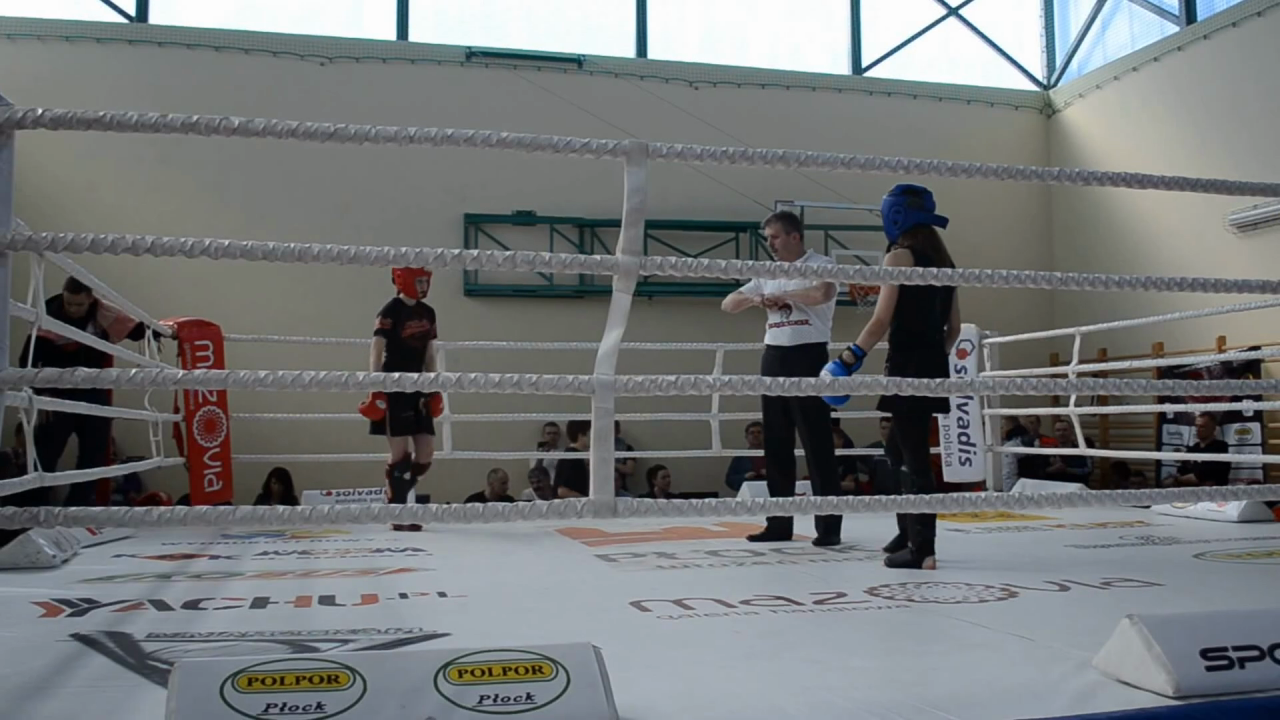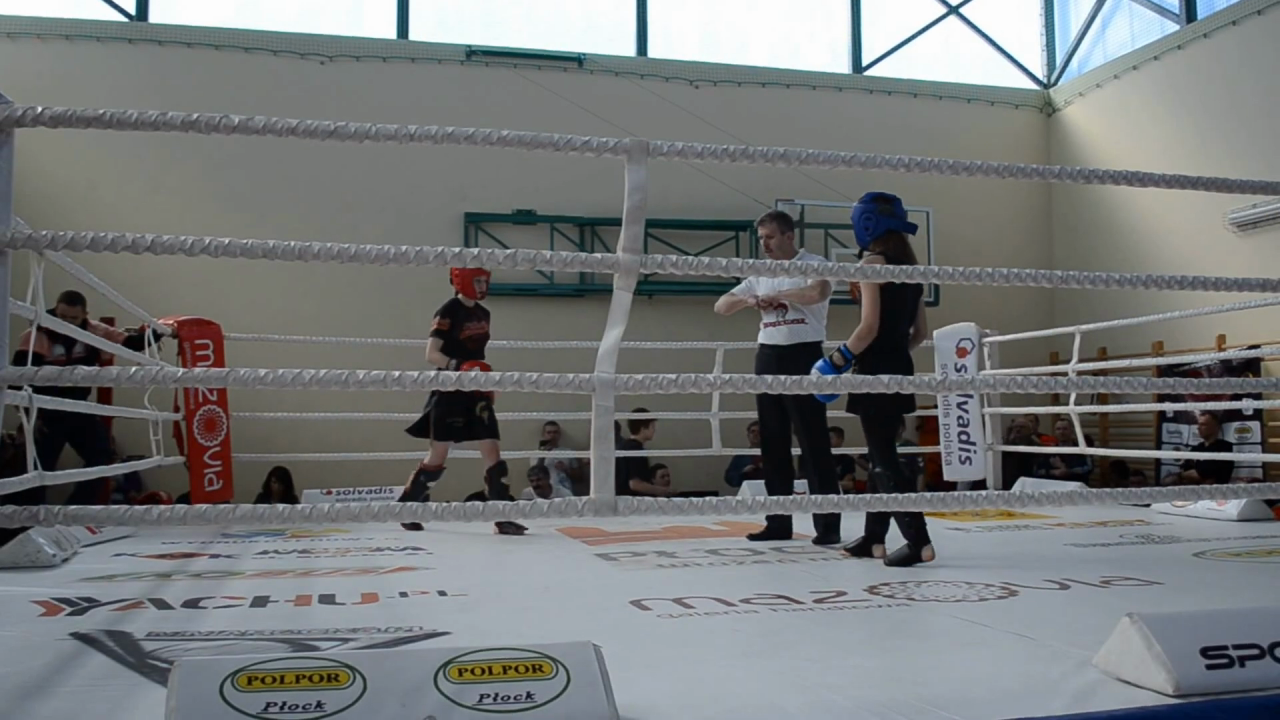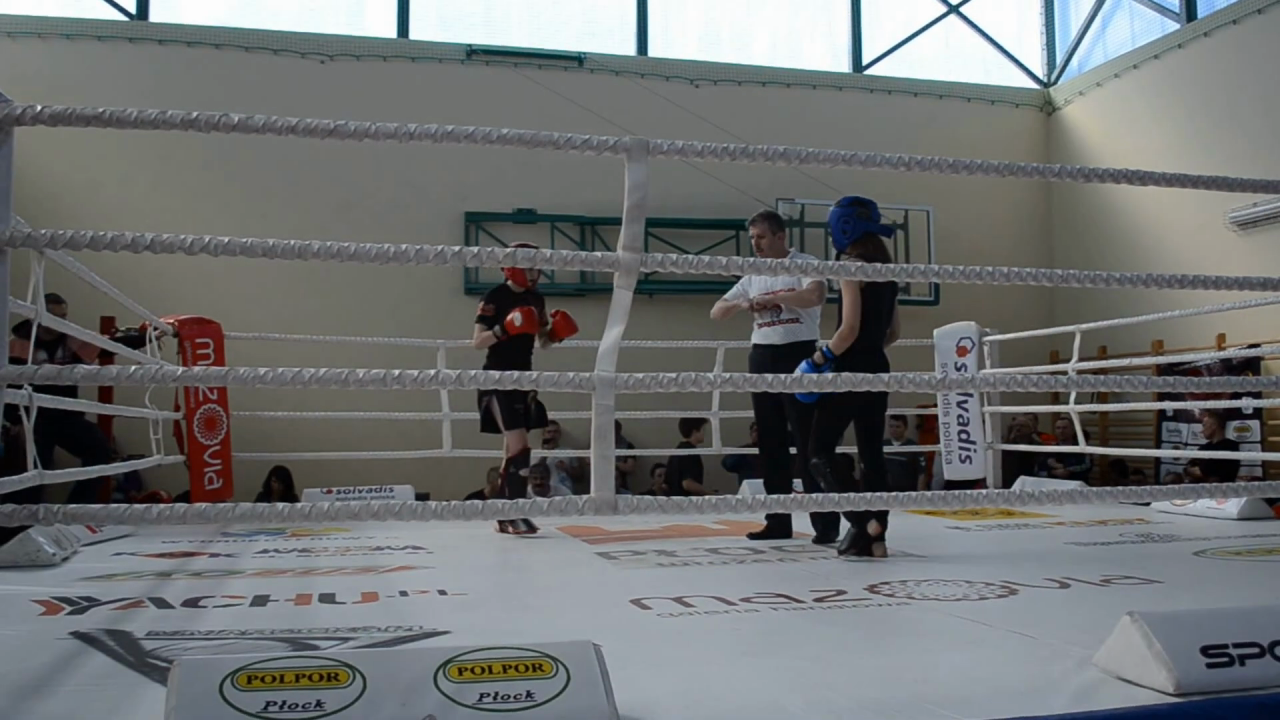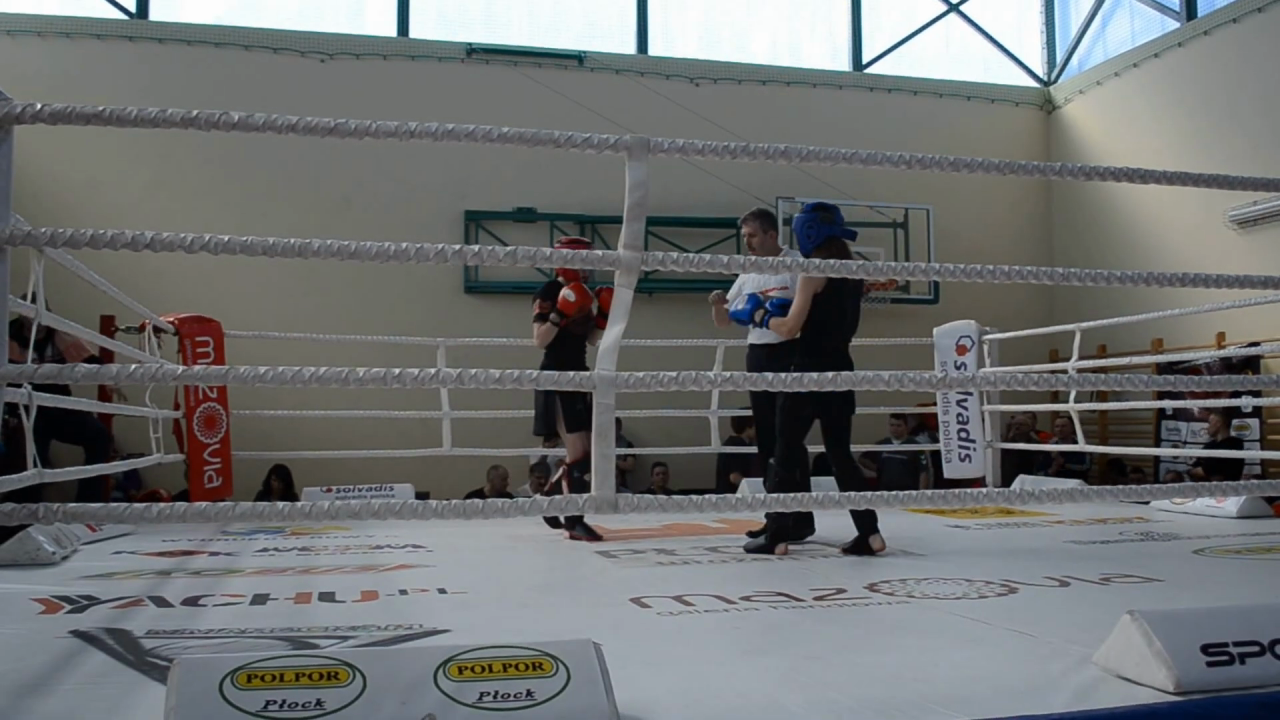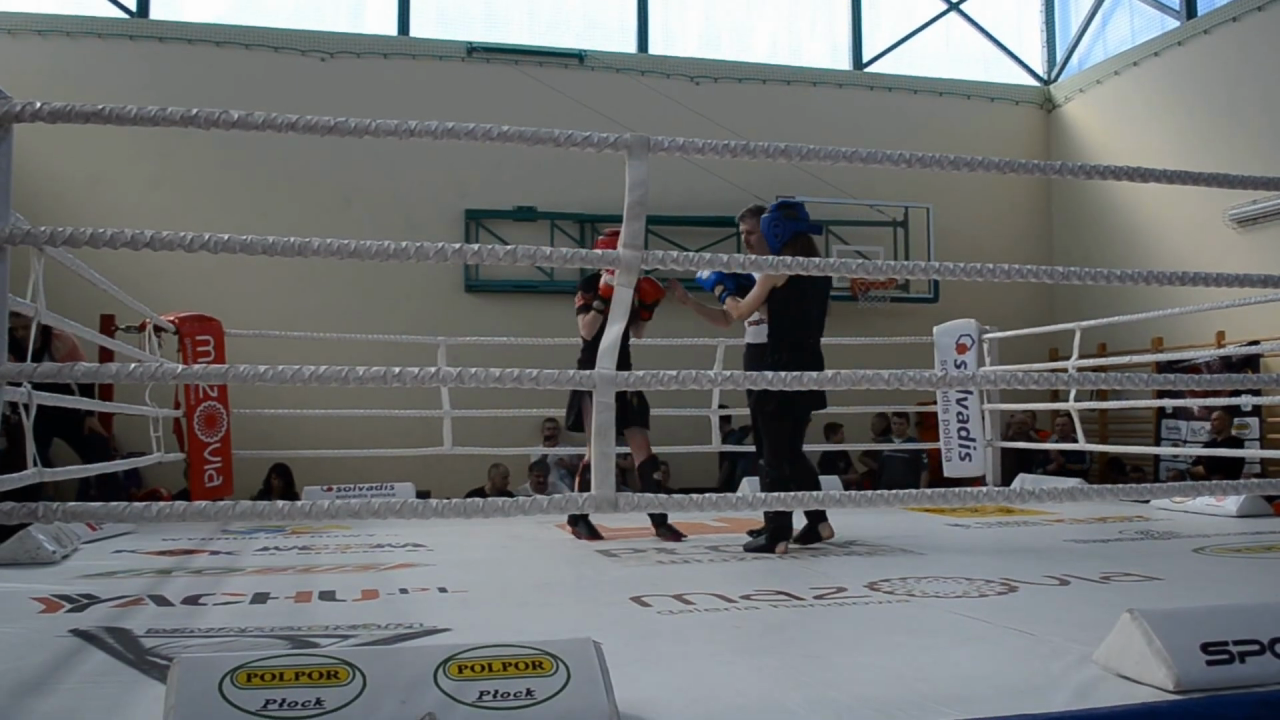
dt=0.3s
person 1, frame 1
left shoulder: (900, 257)
right shoulder: (942, 261)
left elbow: (881, 321)
right elbow: (953, 328)
left wrist: (847, 358)
left hip: (907, 365)
right hip: (933, 366)
left knee: (912, 458)
right knee: (900, 451)
left ankle: (921, 549)
right ankle: (910, 535)
person 1, frame 2
left shoulder: (872, 262)
right shoulder: (909, 266)
left elbow: (869, 326)
right elbow: (919, 332)
left wrist: (837, 359)
left hip: (876, 368)
right hip: (900, 367)
left knee: (884, 459)
right knee: (881, 454)
left ankle: (918, 541)
right ankle: (874, 538)
person 1, frame 3
left shoulder: (851, 267)
right shoulder: (885, 269)
left elbow: (848, 330)
right elbow: (893, 331)
left wrist: (820, 360)
left hip: (849, 372)
right hip: (876, 369)
left knee: (820, 450)
right knee: (871, 455)
left ankle: (862, 520)
right ankle: (874, 537)
person 1, frame 4
left shoulder: (813, 271)
right shoulder: (851, 273)
left elbow: (791, 327)
left wrist: (760, 315)
left hip: (810, 370)
right hip: (839, 370)
left knee: (786, 454)
right knee: (839, 454)
left ankle: (777, 537)
right ankle: (869, 532)
person 1, frame 5
left shoulder: (778, 268)
right shoulder: (819, 270)
left elbow: (742, 312)
left wrist: (721, 288)
right wrist: (749, 288)
left hip: (782, 366)
right hip: (810, 364)
left knee: (774, 453)
right knee: (793, 450)
left ankle: (776, 535)
right ankle: (818, 521)
person 2, frame 1
left shoulder: (820, 264)
right shoulder: (769, 275)
left elbow: (822, 294)
right elbow: (728, 304)
left wrist: (781, 294)
right wrist: (754, 298)
left hip: (807, 358)
right hip: (773, 359)
left knee: (817, 444)
right knee: (776, 445)
left ankle: (828, 525)
right ankle: (779, 522)
person 2, frame 2
left shoulder: (813, 264)
right shoulder: (760, 274)
left elbow: (817, 293)
right elbow: (721, 307)
left wrist: (776, 296)
right wrist: (748, 300)
left hip: (802, 357)
right hip: (767, 358)
left knee: (814, 443)
right knee: (772, 445)
left ankle: (827, 524)
right ankle: (779, 521)
person 2, frame 3
left shoulder: (804, 264)
right shoulder: (751, 277)
left elbow: (815, 296)
right elbow: (716, 312)
left wrist: (771, 299)
right wrist: (740, 303)
left hip: (797, 357)
right hip: (762, 359)
left knee: (806, 442)
right knee: (770, 443)
left ankle: (825, 522)
right ankle: (779, 520)
person 2, frame 4
left shoulder: (797, 263)
right shoulder: (748, 275)
right elbow: (721, 322)
left wrist: (767, 301)
right wrist: (720, 303)
left hip: (790, 354)
right hip: (758, 357)
right knee: (766, 440)
left ankle: (799, 516)
person 2, frame 5
right shoulder: (746, 271)
right elbow: (726, 319)
left wrist: (745, 296)
right wrist: (686, 299)
right hip: (755, 355)
right knee: (763, 436)
person 3, frame 1
left shoulder: (428, 312)
right shoulder: (391, 311)
right elbow: (376, 352)
left wrist: (434, 388)
left hip: (419, 387)
right hip: (394, 388)
left knee: (425, 455)
right knee: (400, 452)
left ankle: (394, 498)
person 3, frame 2
left shoulder: (483, 314)
right shoulder: (448, 311)
right elbow: (431, 354)
right wrist: (459, 367)
left hip: (477, 393)
right hip: (450, 391)
left knee: (493, 456)
right knee: (437, 459)
left ankle: (504, 518)
person 3, frame 3
left shoulder: (537, 299)
right shoulder: (495, 297)
left elbow: (544, 342)
right elbow: (478, 341)
left wrist: (557, 331)
right wrist: (505, 328)
left knee: (514, 450)
right knee: (518, 446)
left ankle: (506, 517)
right ankle: (516, 514)
person 3, frame 4
left shoulder: (583, 295)
right shoulder: (547, 293)
left elbow: (592, 339)
right elbow: (540, 340)
left wrist: (603, 316)
right wrist: (561, 313)
left hip: (579, 375)
left knee: (579, 452)
right knee: (578, 451)
left ankle: (547, 499)
right ankle: (574, 521)
person 3, frame 5
left shoulder: (632, 285)
right shoulder: (590, 284)
right elbow: (587, 331)
left wrist: (648, 307)
right wrist: (605, 299)
left hip: (623, 374)
right hip: (594, 373)
left knee: (643, 448)
left ankle: (659, 521)
right ankle: (578, 518)
person 4, frame 1
left shoulder: (105, 315)
right shoulder: (49, 319)
left elbow: (138, 330)
right elbow: (28, 361)
right wrist: (42, 394)
left hip: (94, 396)
right hip: (59, 398)
left knee: (95, 454)
right knee: (45, 455)
left ankle: (79, 508)
person 4, frame 2
left shoulder: (94, 332)
right shoulder: (36, 336)
left elbow: (131, 342)
left wrist: (160, 332)
left hip: (79, 411)
right hip: (47, 414)
left knee: (101, 456)
right knee: (39, 468)
person 4, frame 3
left shoulder: (75, 340)
right shoulder: (18, 344)
left wrist: (148, 337)
right wrist: (15, 422)
left hip: (68, 416)
right hip: (34, 419)
left knee: (100, 450)
person 4, frame 4
left shoulder: (63, 337)
right shoulder: (10, 343)
left elbow: (91, 361)
left hip: (62, 409)
left knee: (99, 436)
left ankle: (91, 502)
person 4, frame 5
left shoulder: (63, 342)
right shoulder: (8, 350)
left wrist: (89, 415)
left hip: (65, 411)
right hip: (31, 417)
left knee: (98, 448)
